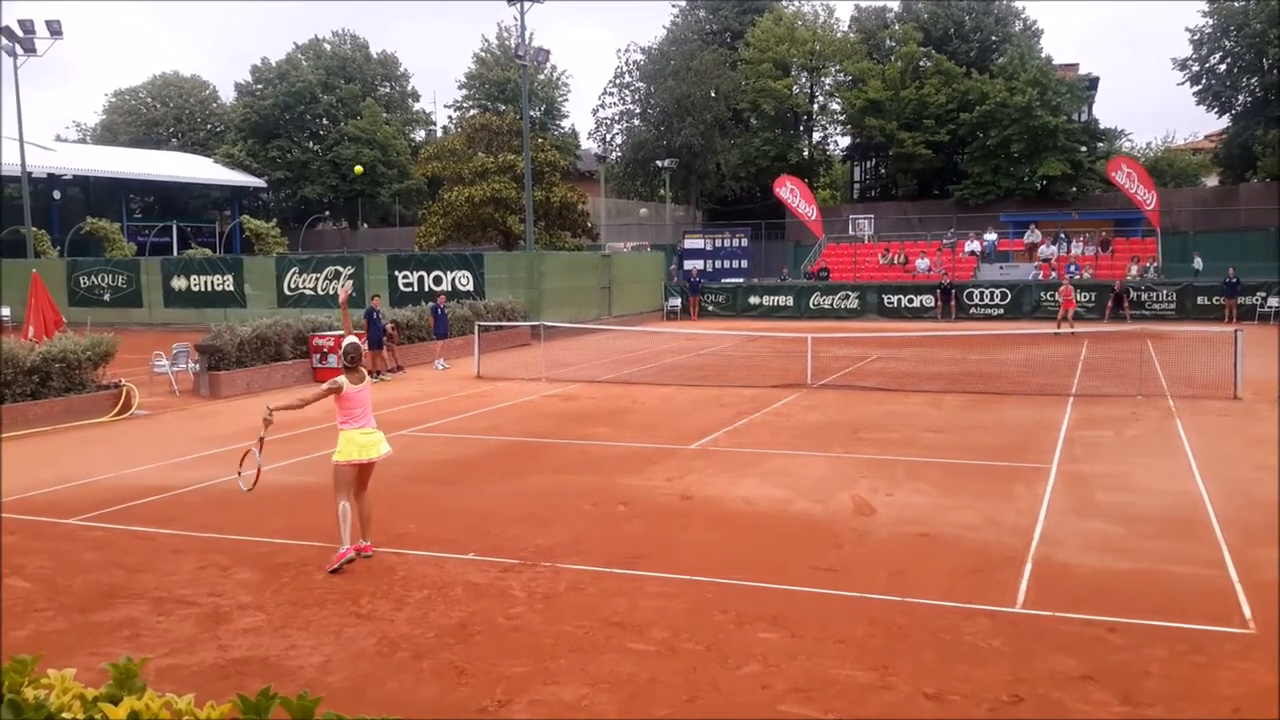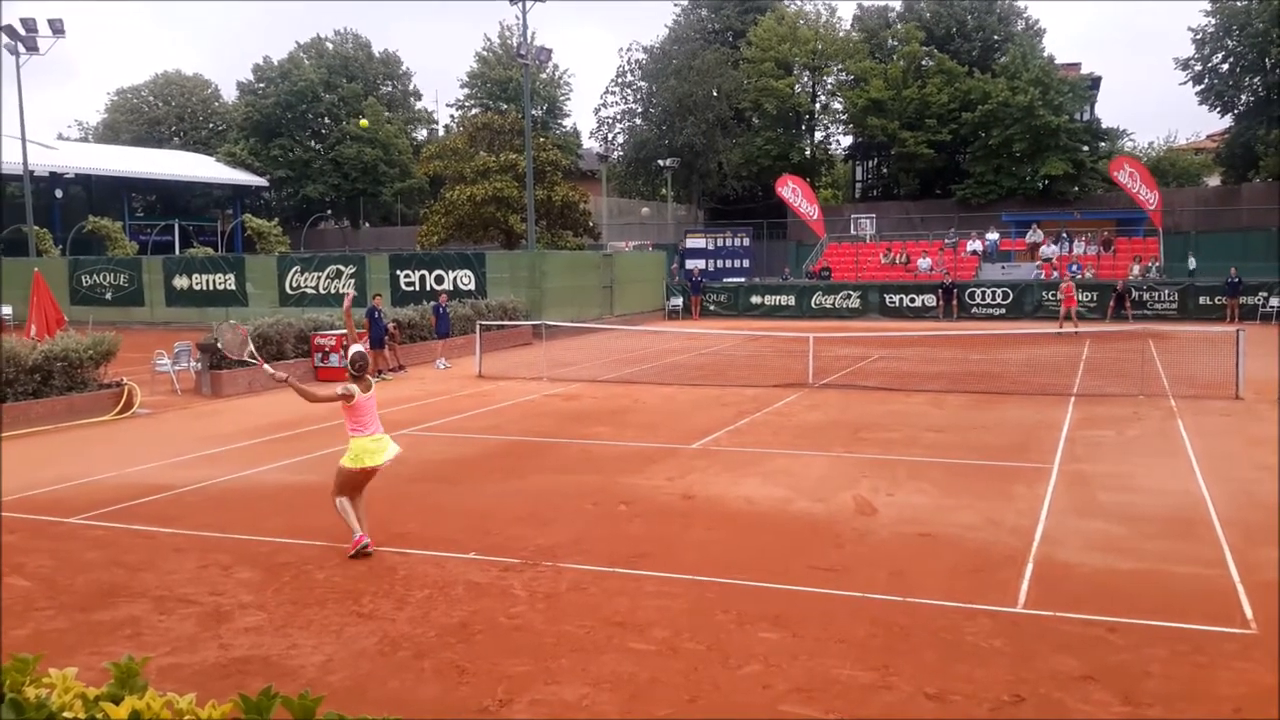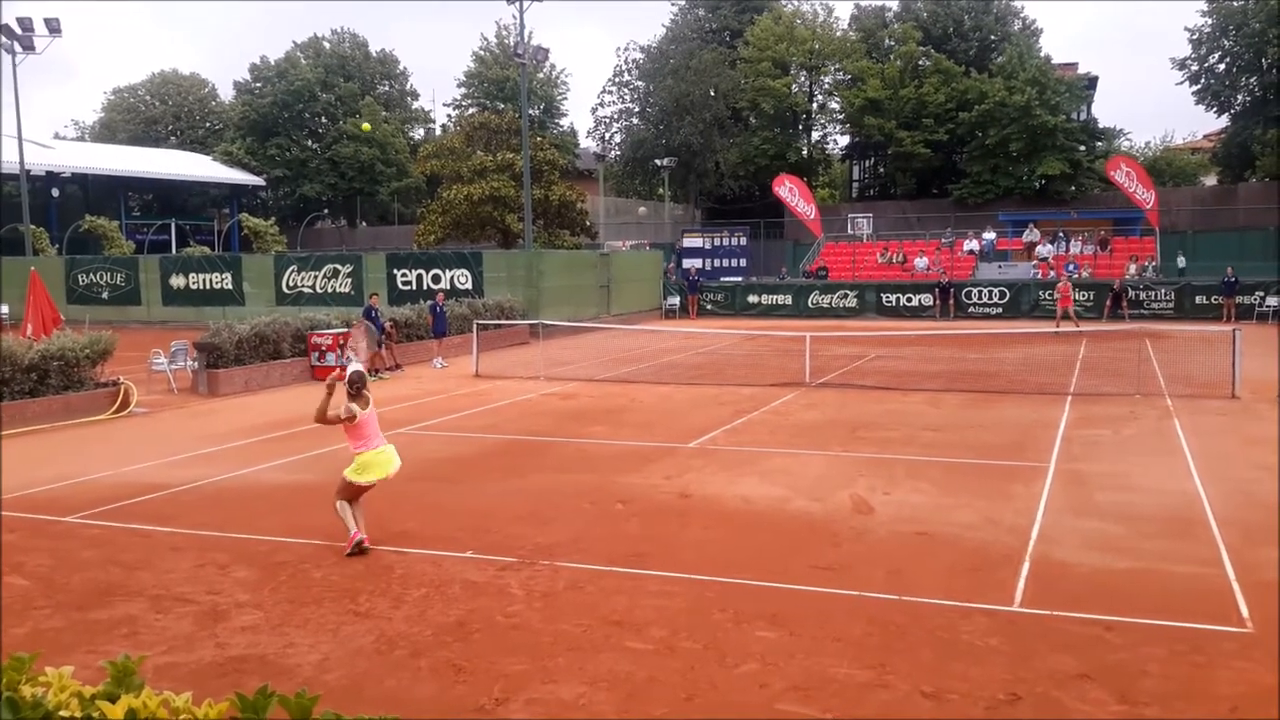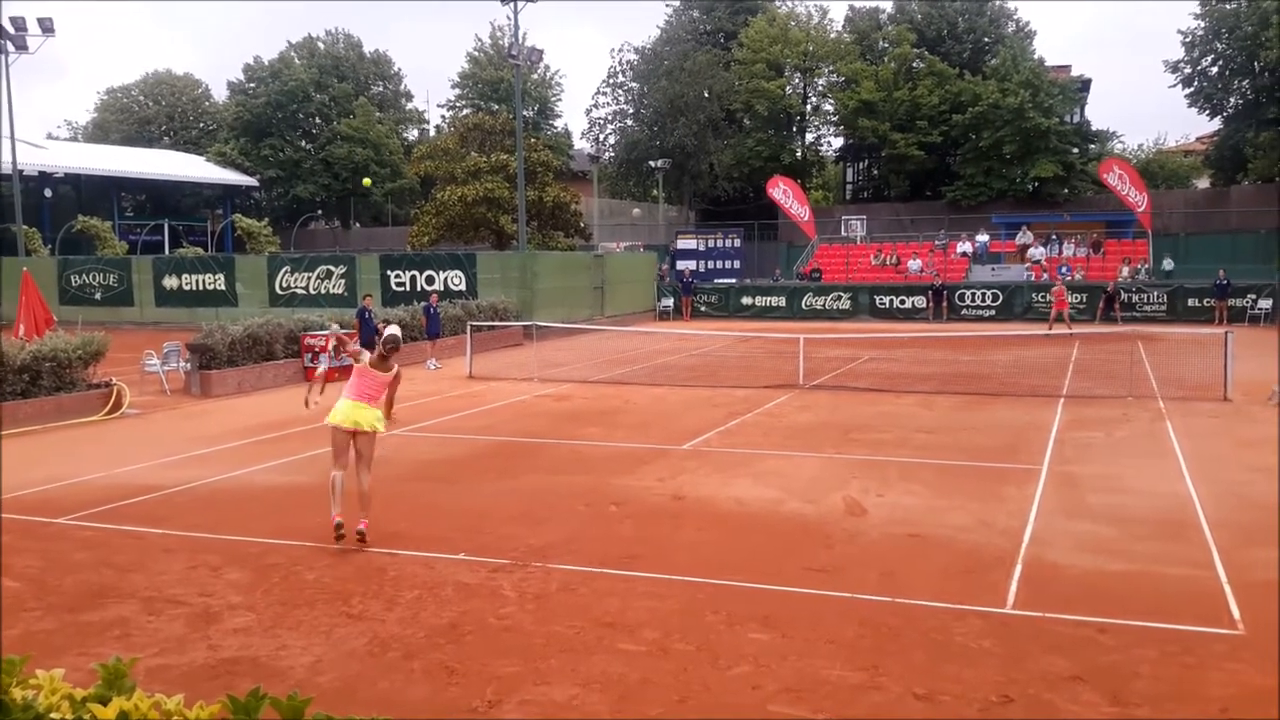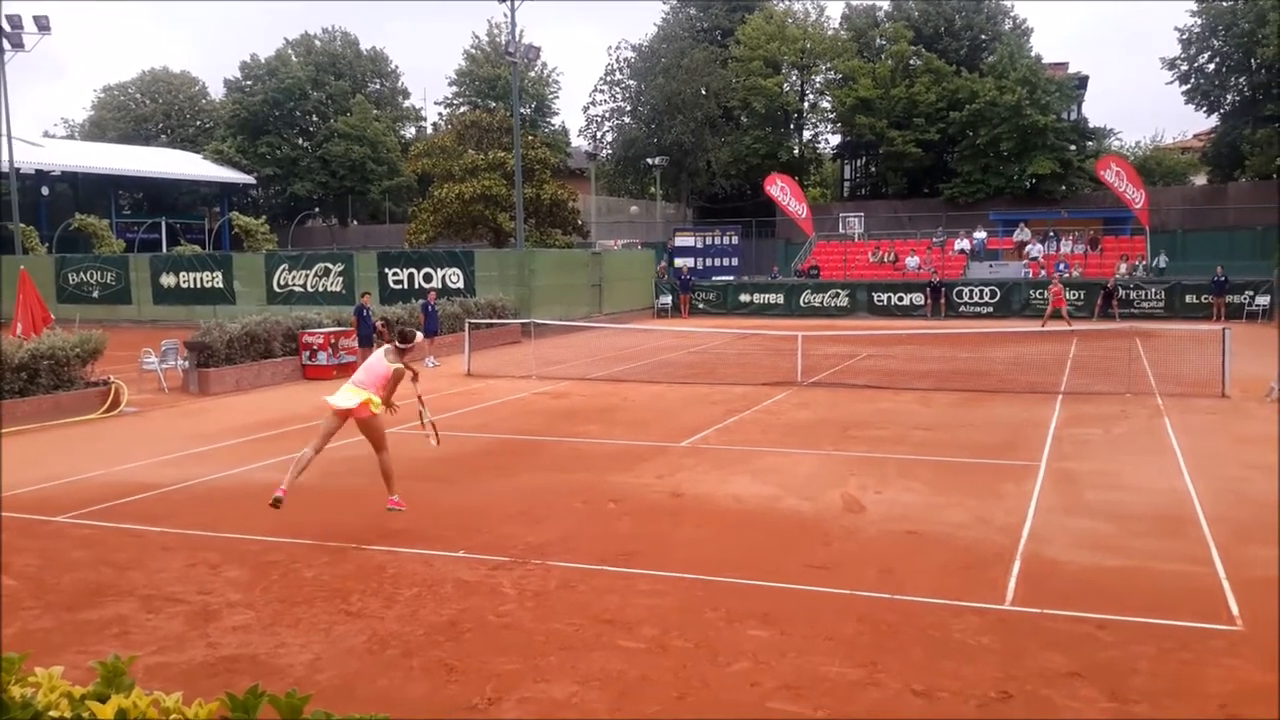
dt=0.2s
person 1, frame 1
left shoulder: (338, 384)
right shoulder: (364, 374)
left elbow: (304, 402)
right elbow: (351, 336)
left wrist: (274, 409)
right wrist: (343, 305)
left hip: (351, 441)
right hip: (371, 439)
left knee: (343, 497)
right knee: (361, 493)
left ankle: (346, 548)
right ankle: (366, 543)
person 1, frame 2
left shoulder: (348, 391)
right shoulder: (369, 380)
left elbow: (313, 396)
right elbow: (355, 343)
left wrist: (287, 379)
right wrist: (347, 314)
left hip: (361, 449)
right hip: (378, 445)
left knee: (339, 495)
right knee: (355, 493)
left ankle: (359, 536)
right ankle: (365, 540)
person 1, frame 3
left shoulder: (349, 412)
right shoulder: (367, 397)
left elbow: (320, 418)
right elbow: (359, 376)
left wrist: (328, 392)
left hip: (368, 464)
right hip: (385, 458)
left knee: (340, 498)
right knee: (354, 498)
left ankle: (355, 533)
right ankle: (362, 535)
person 1, frame 4
left shoulder: (363, 357)
right shoulder: (395, 372)
left elbow: (341, 343)
right elbow: (390, 400)
right wrist: (387, 417)
left hip: (346, 413)
right hip: (368, 417)
left knee: (339, 468)
right knee: (364, 470)
left ankle: (337, 516)
right ankle: (362, 522)
person 1, frame 5
left shoulder: (384, 349)
right shoulder: (399, 370)
right elbow: (385, 399)
left wrist: (409, 368)
right wrist: (388, 403)
left hip: (346, 396)
right hip: (364, 404)
left knee: (314, 447)
right knee: (382, 451)
left ankle: (283, 489)
right ankle: (393, 498)
